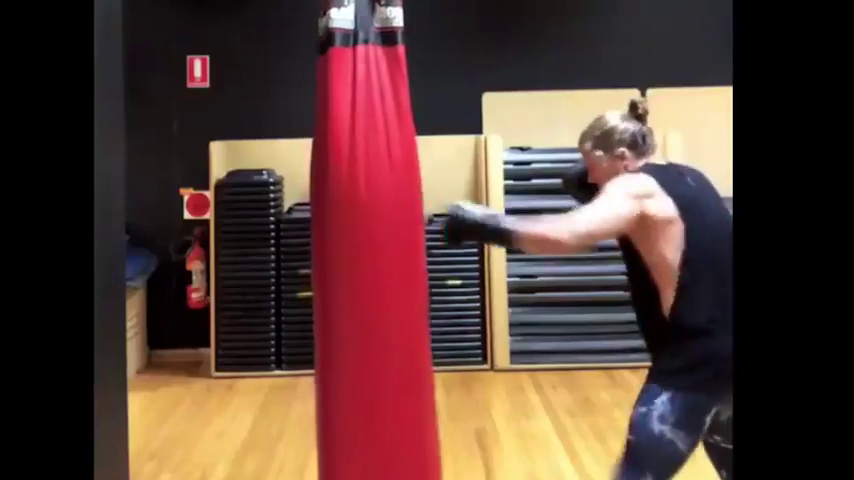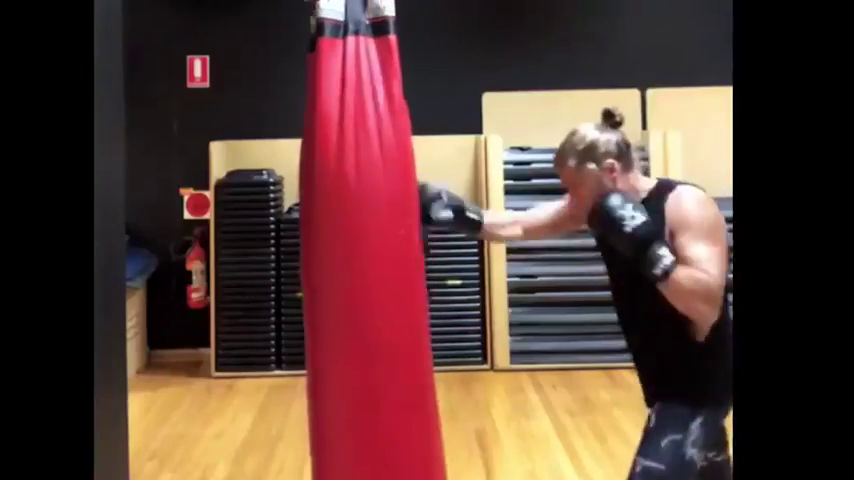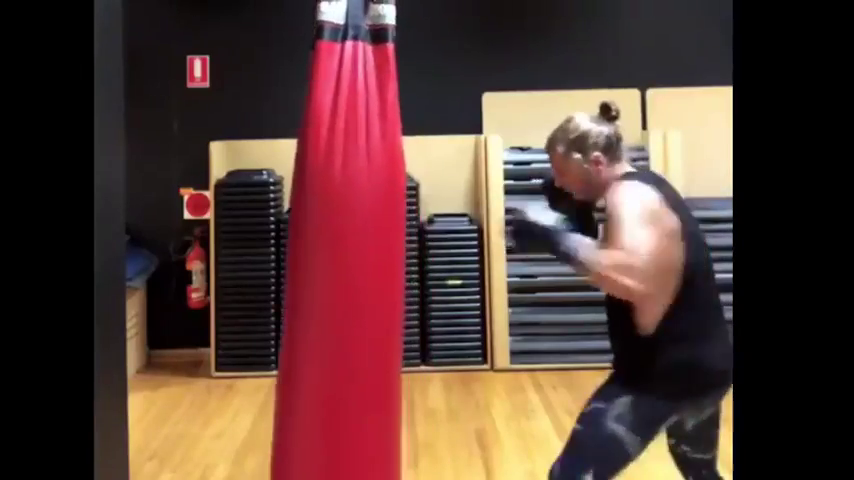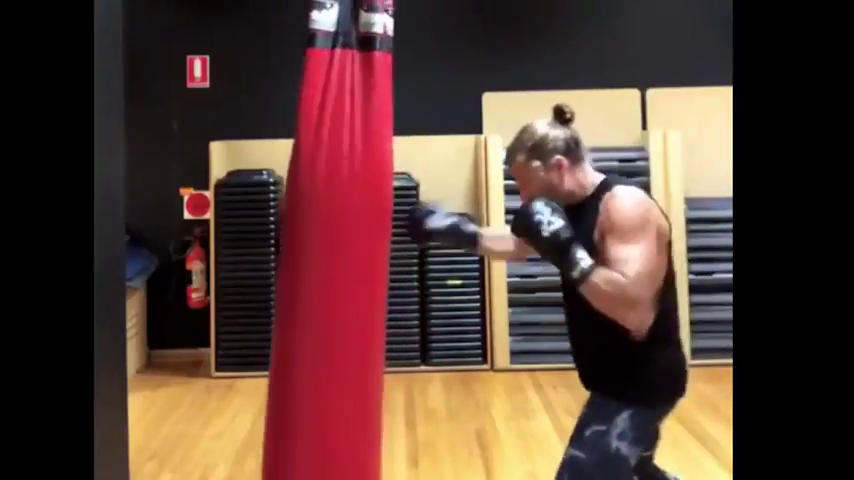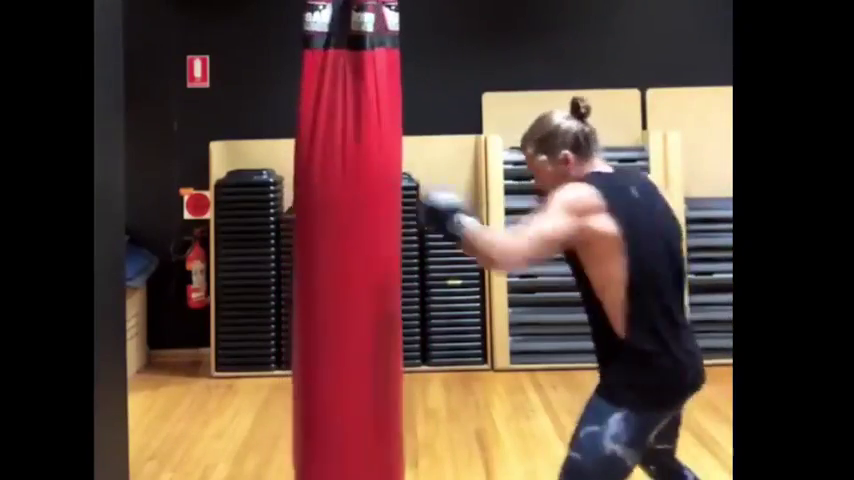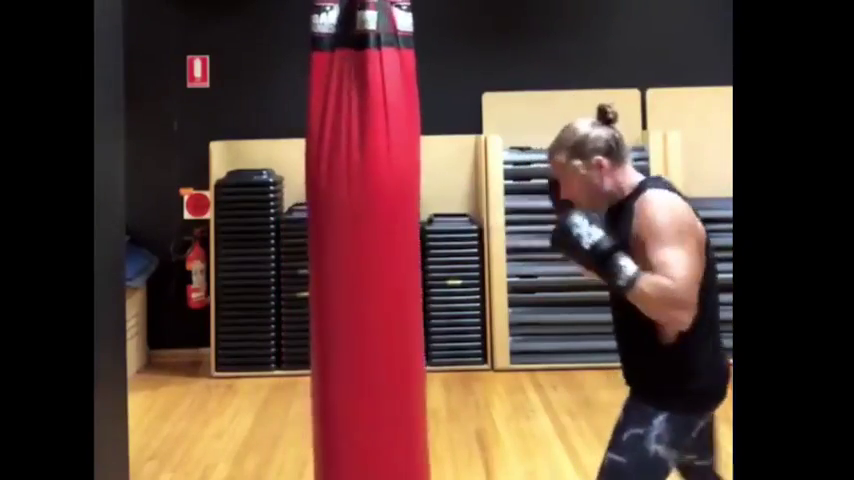
dt=0.5s
person 1, frame 1
left shoulder: (637, 189)
right shoulder: (688, 180)
left elbow: (569, 235)
left wrist: (490, 228)
right wrist: (592, 192)
left hip: (693, 361)
right hip: (721, 351)
person 1, frame 2
left shoulder: (688, 205)
right shoulder: (599, 204)
left elbow: (706, 301)
right elbow: (524, 226)
left wrist: (649, 248)
right wrist: (464, 217)
left hip: (699, 380)
right hip: (666, 376)
person 1, frame 3
left shoulder: (631, 196)
right shoulder: (645, 190)
left elbow: (630, 279)
left wrist: (560, 238)
right wrist: (554, 230)
left hip: (661, 371)
person 1, frame 4
left shoulder: (626, 206)
right shoulder: (568, 201)
left elbow: (633, 307)
right elbow: (512, 245)
left wrist: (565, 249)
right wrist: (455, 228)
left hip: (635, 380)
right hip: (637, 373)
person 1, frame 5
left shoulder: (581, 201)
right shoulder: (637, 187)
left elbow: (506, 254)
left wrist: (454, 219)
left hip: (639, 377)
right hip: (675, 364)
person 1, frame 6
left shoulder: (658, 207)
right shoulder: (634, 202)
left elbow: (677, 307)
left wrist: (608, 259)
right wrist: (578, 227)
left hip: (674, 381)
right hip: (700, 374)
